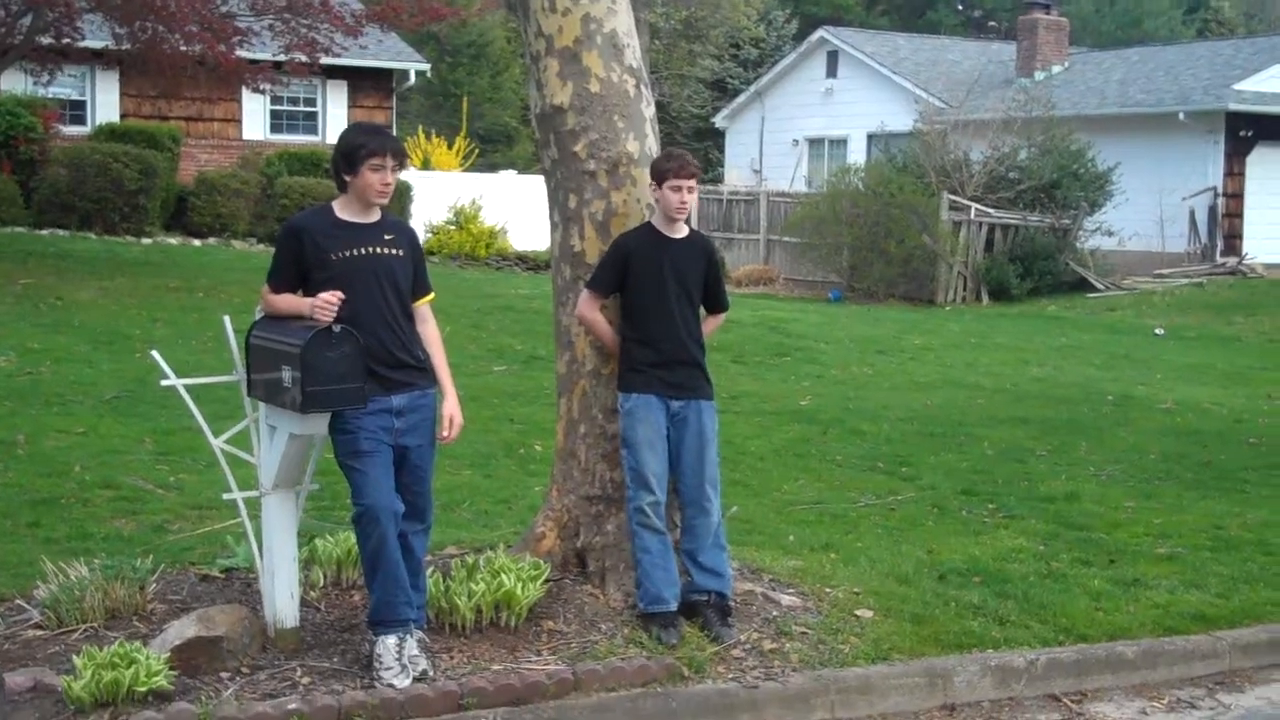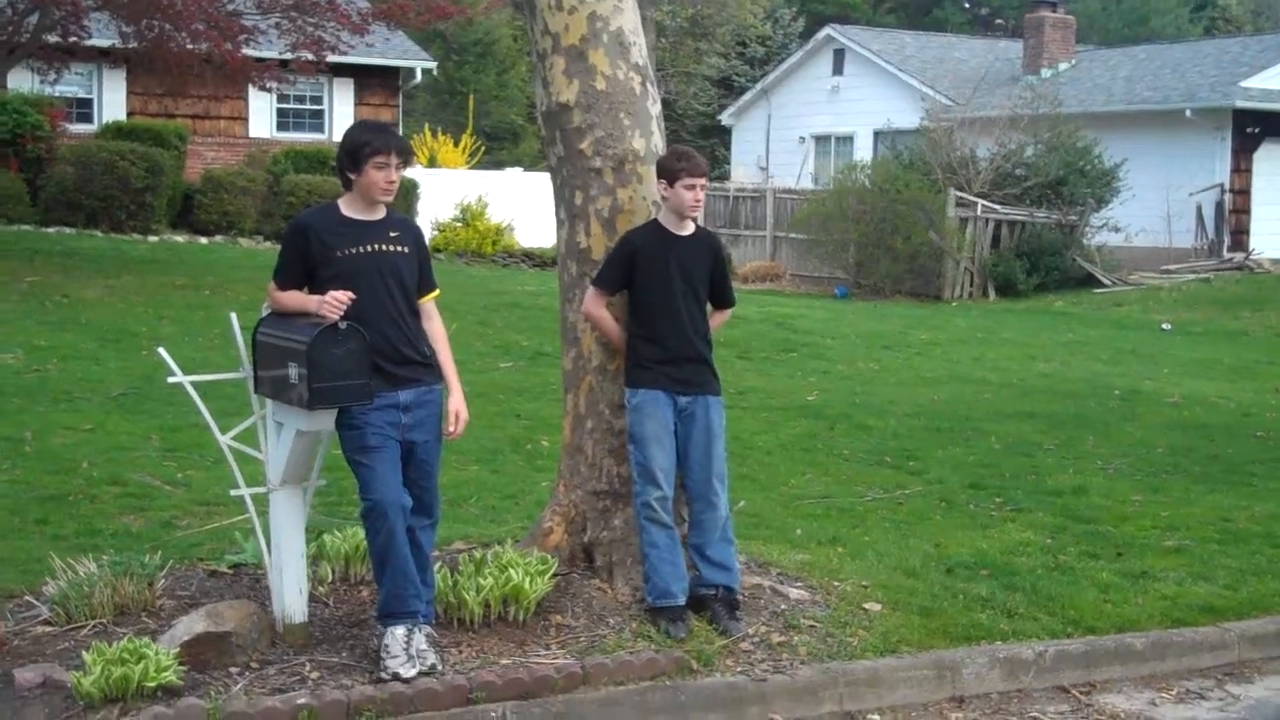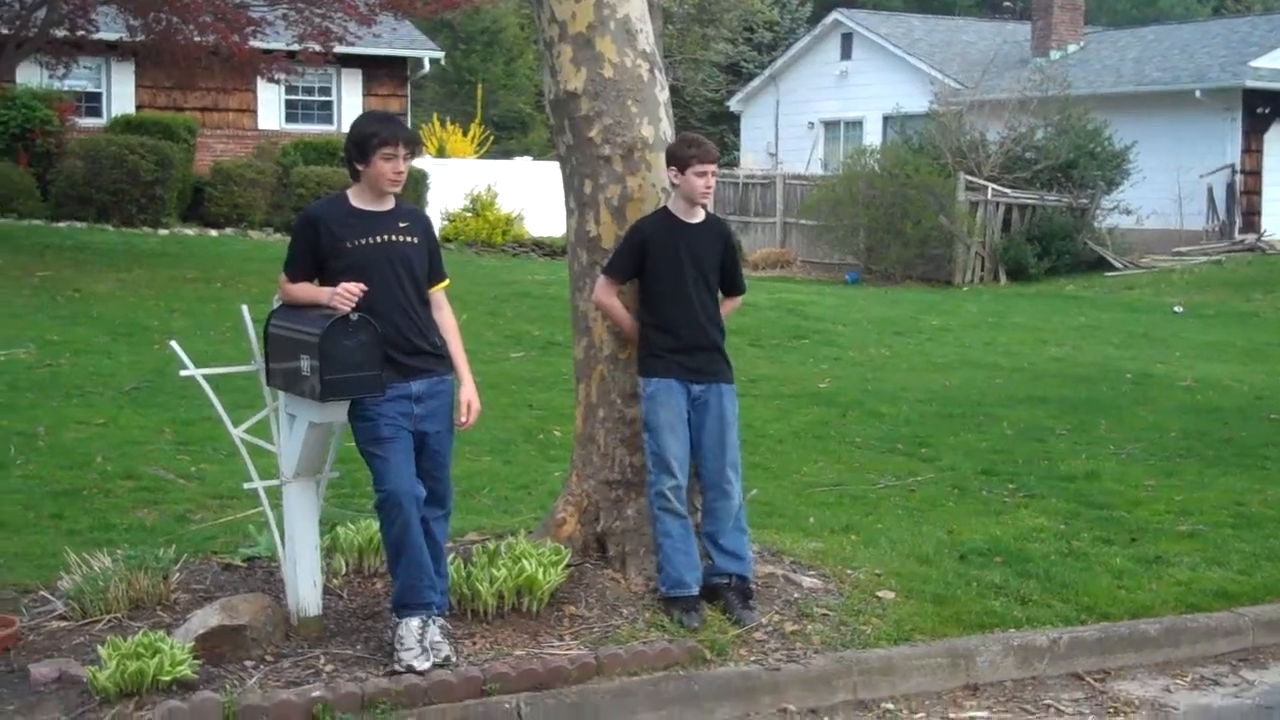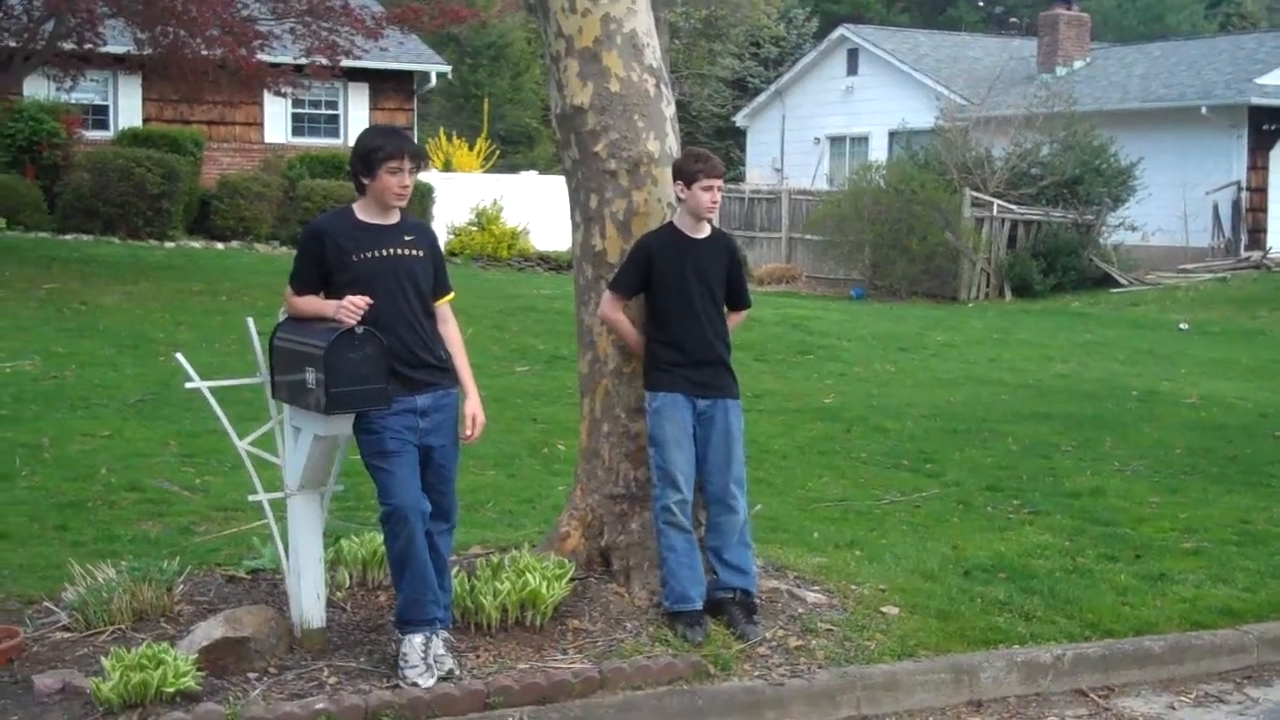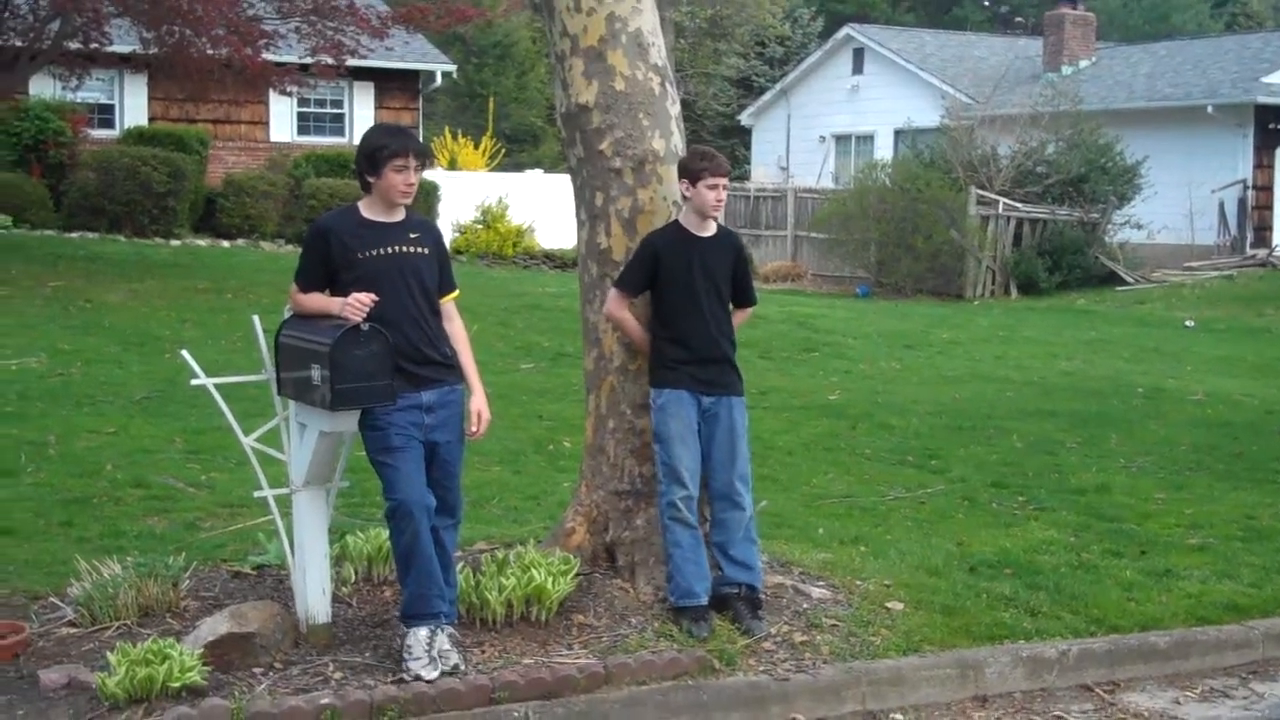
dt=0.1s
person 1, frame 1
left shoulder: (403, 235)
right shoulder: (306, 231)
right elbow: (272, 298)
left wrist: (449, 393)
right wrist: (309, 305)
left hip: (416, 397)
right hip: (357, 402)
left knee: (414, 516)
right knee: (377, 510)
left ankle: (409, 627)
right ankle: (392, 630)
person 1, frame 2
left shoulder: (408, 232)
right shoulder: (312, 228)
right elbow: (279, 296)
left wrist: (454, 389)
right wrist: (316, 303)
left hip: (422, 392)
right hip: (364, 398)
left knee: (421, 511)
right knee: (385, 506)
left ankle: (418, 620)
right ankle: (401, 622)
person 1, frame 3
left shoulder: (416, 222)
right shoulder: (321, 220)
right elbow: (289, 288)
left wrist: (466, 379)
right wrist: (329, 295)
left hip: (434, 383)
right hip: (376, 389)
left knee: (434, 501)
right knee: (400, 496)
left ankle: (431, 613)
right ankle: (416, 613)
person 1, frame 4
left shoulder: (421, 235)
right shoulder: (327, 233)
right elbow: (295, 301)
left wrist: (471, 392)
right wrist: (334, 307)
left hip: (438, 396)
right hip: (381, 403)
left knee: (439, 515)
right knee: (405, 510)
left ankle: (434, 627)
right ankle: (419, 629)
person 1, frame 5
left shoulder: (426, 233)
right shoulder: (332, 231)
right elbow: (300, 299)
left wrist: (475, 389)
right wrist: (339, 305)
left hip: (444, 393)
right hip: (387, 399)
left knee: (444, 510)
right knee: (410, 505)
left ankle: (440, 621)
right ankle: (425, 622)
person 2, frame 1
left shoulder: (702, 250)
right shoulder: (630, 245)
left elbow: (716, 313)
right elbow: (587, 308)
left wrist: (684, 347)
right wrist: (629, 352)
left hip: (694, 390)
right hip: (643, 391)
left knee: (703, 497)
right knee: (648, 500)
left ankle: (709, 595)
right ankle: (658, 603)
person 2, frame 2
left shoulder: (709, 246)
right shoulder: (636, 243)
right elbow: (593, 305)
left wrist: (691, 343)
right wrist: (636, 349)
left hip: (701, 385)
right hip: (650, 387)
left knee: (710, 492)
right knee: (655, 494)
left ankle: (717, 588)
right ankle: (666, 597)
person 2, frame 3
left shoulder: (719, 232)
right shoulder: (647, 231)
right elbow: (603, 294)
left wrist: (703, 330)
right wrist: (647, 337)
left hip: (714, 372)
right hip: (663, 375)
left knee: (724, 480)
right knee: (670, 484)
left ankle: (731, 578)
right ankle: (681, 587)
person 2, frame 4
left shoulder: (725, 247)
right shoulder: (653, 246)
right elbow: (609, 308)
left wrist: (708, 344)
right wrist: (654, 352)
left hip: (720, 387)
right hip: (669, 390)
left knee: (729, 495)
right knee: (675, 498)
left ankle: (734, 592)
right ankle: (685, 602)
person 2, frame 5
left shoulder: (731, 245)
right shoulder: (659, 244)
right elbow: (615, 307)
left wrist: (713, 341)
right wrist: (658, 349)
left hip: (725, 384)
right hip: (674, 386)
left knee: (734, 491)
right knee: (680, 494)
left ankle: (740, 587)
right ankle: (690, 597)
